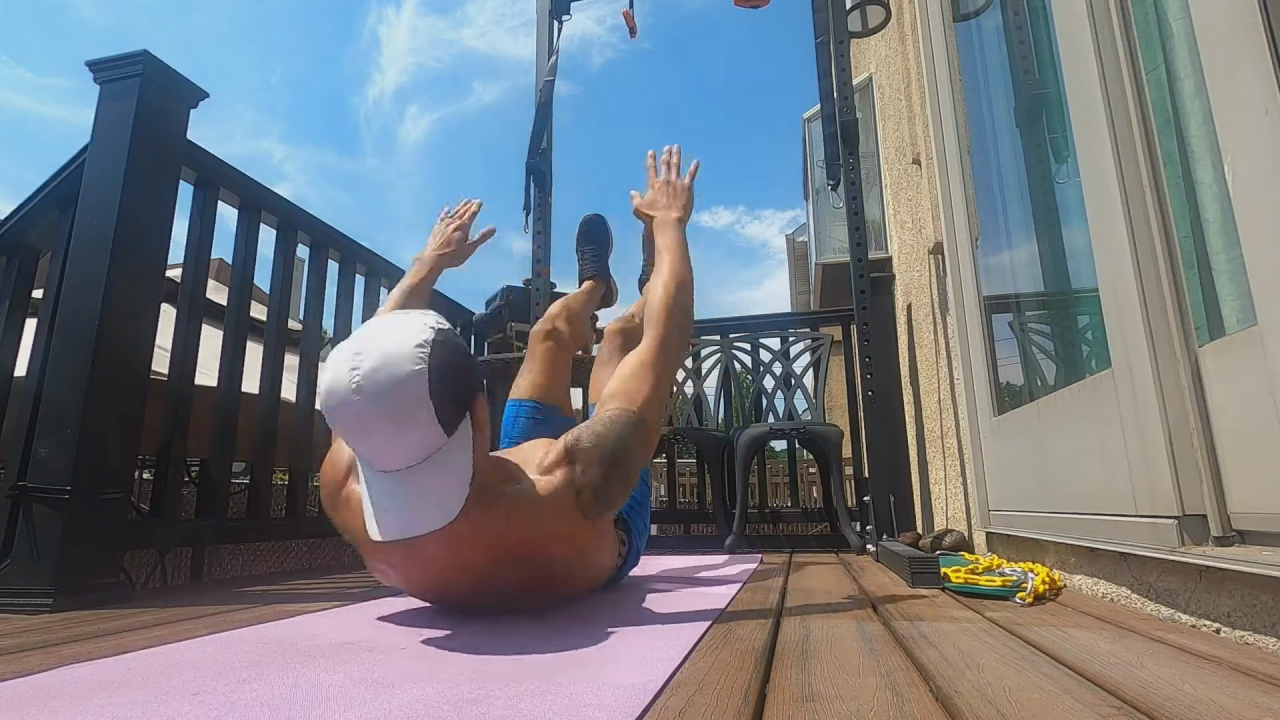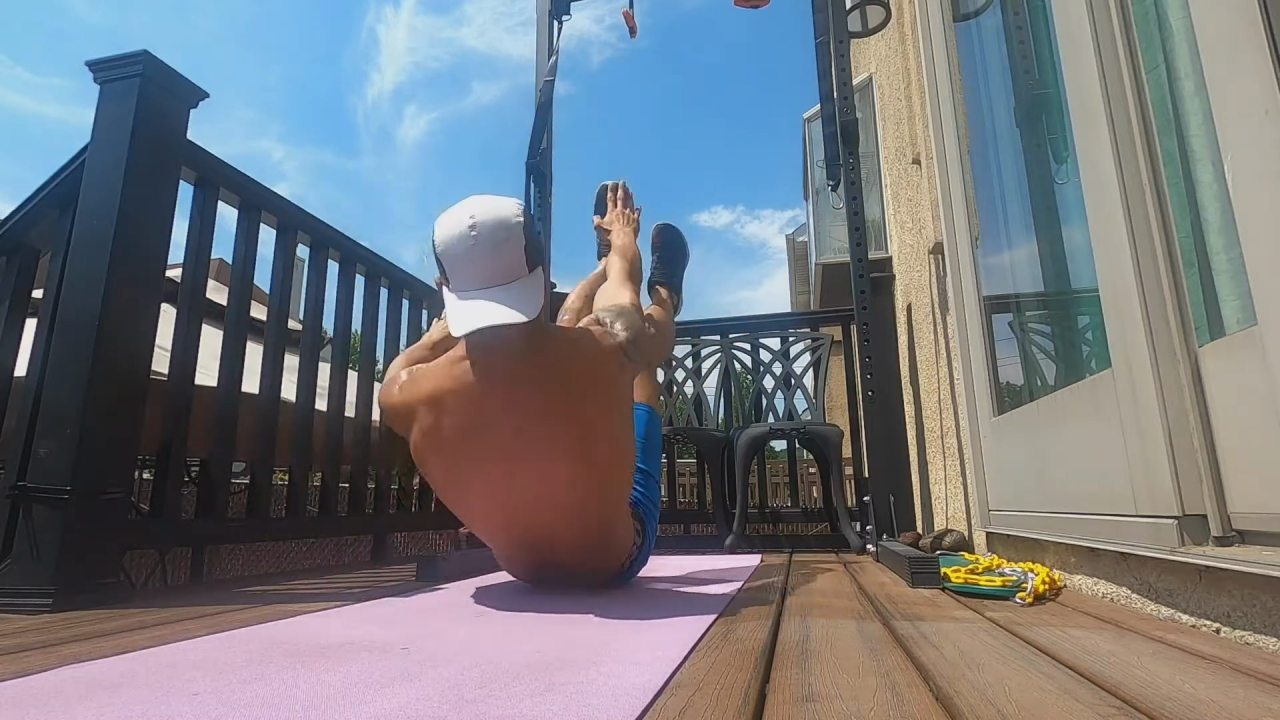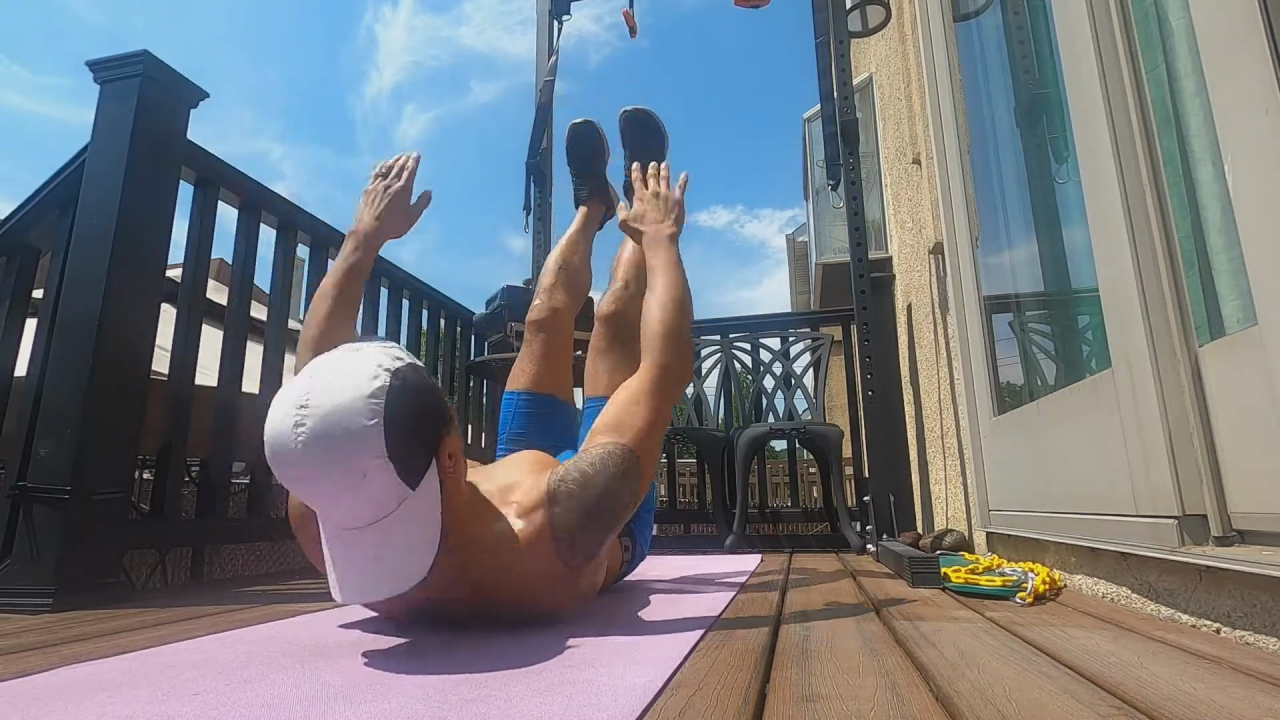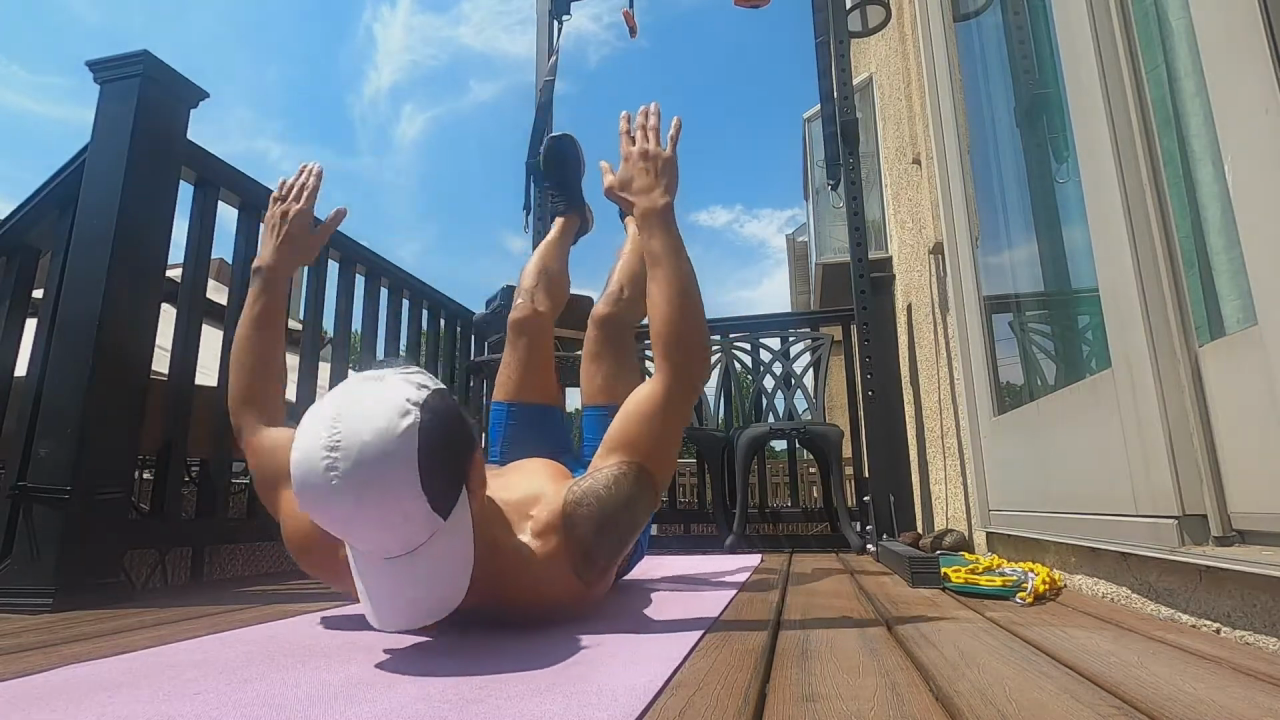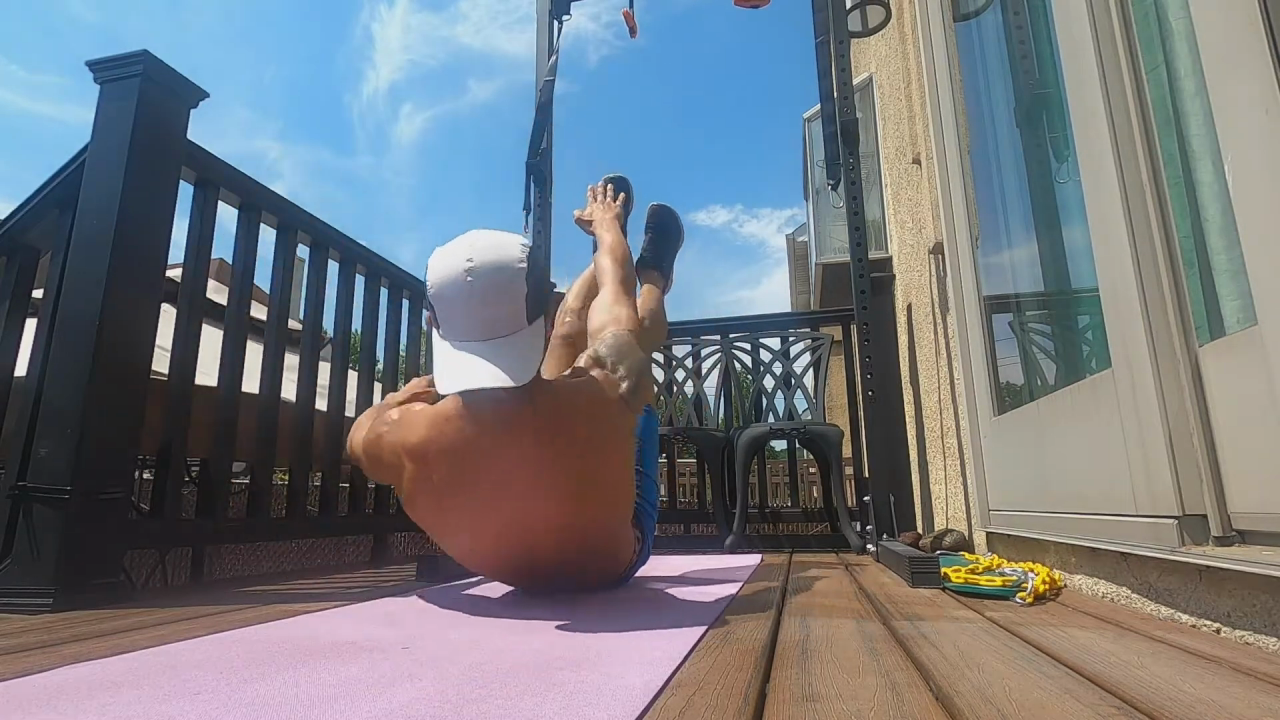
dt=1s
person 1, frame 1
left shoulder: (349, 499)
right shoulder: (569, 495)
left elbow: (379, 356)
right elbow: (666, 345)
left wrist: (426, 264)
right wrist: (670, 222)
right hip: (600, 552)
left knee: (551, 332)
right knee: (623, 335)
left ankle: (594, 286)
right ankle: (652, 275)
person 1, frame 2
left shoulder: (409, 393)
right shoulder: (604, 347)
right elbow: (626, 280)
left wrist: (445, 324)
right wrist: (623, 239)
left hip: (521, 564)
right hip: (610, 562)
left ankle: (603, 260)
right ankle: (665, 300)
person 1, frame 3
left shoulder: (321, 529)
right shoulder: (555, 535)
left elbow: (316, 359)
right elbow: (669, 365)
left wrist: (364, 239)
right wrist: (662, 236)
right hip: (610, 547)
left knee: (546, 317)
right knee: (616, 315)
left ankle: (593, 207)
right ankle: (640, 222)
person 1, frame 4
left shoulder: (323, 543)
right shoulder: (575, 545)
left elbow: (250, 413)
right elbow: (684, 372)
left wrist: (271, 266)
right wrist: (654, 211)
left knee: (529, 316)
right knee: (609, 320)
left ankle: (568, 219)
right ankle: (636, 220)
person 1, frame 5
left shoulder: (409, 440)
right shoulder: (600, 394)
left elbow: (358, 440)
right elbow: (616, 293)
left wrist: (407, 393)
right wrist: (607, 228)
left hip: (521, 571)
right hip: (612, 565)
left knee: (571, 328)
right knee: (635, 328)
left ankle: (629, 262)
right ankle: (654, 277)
